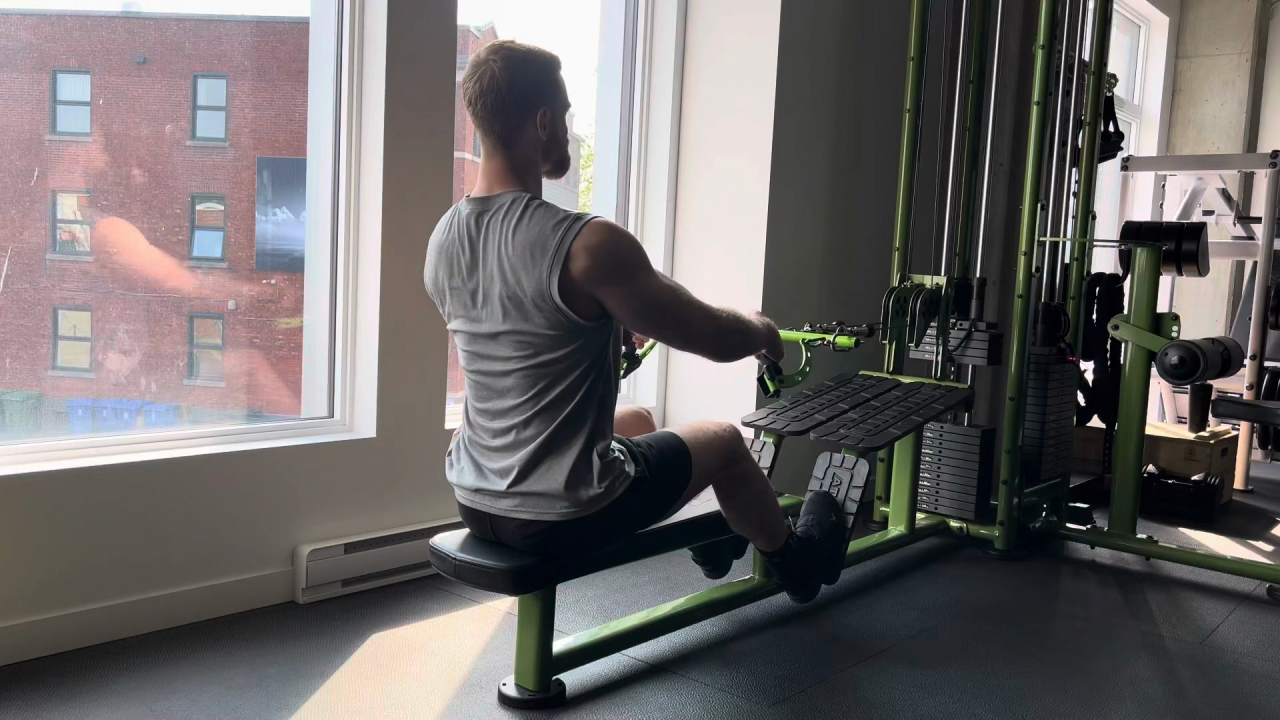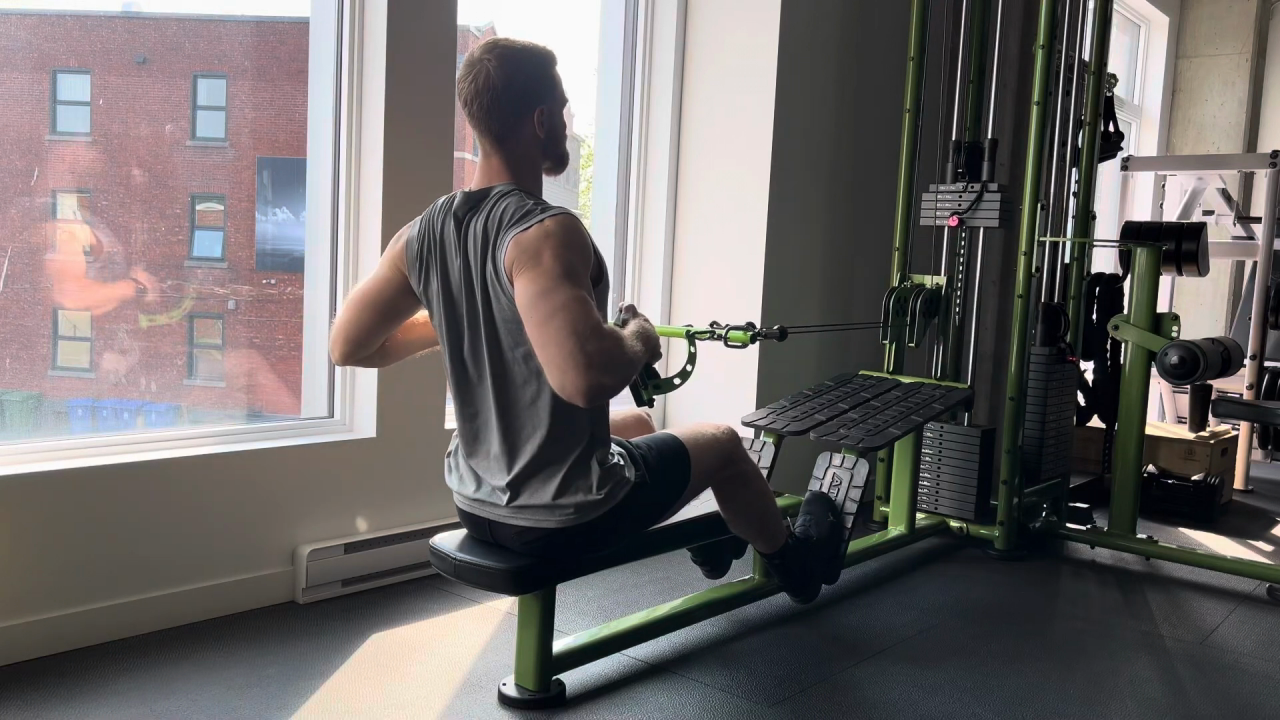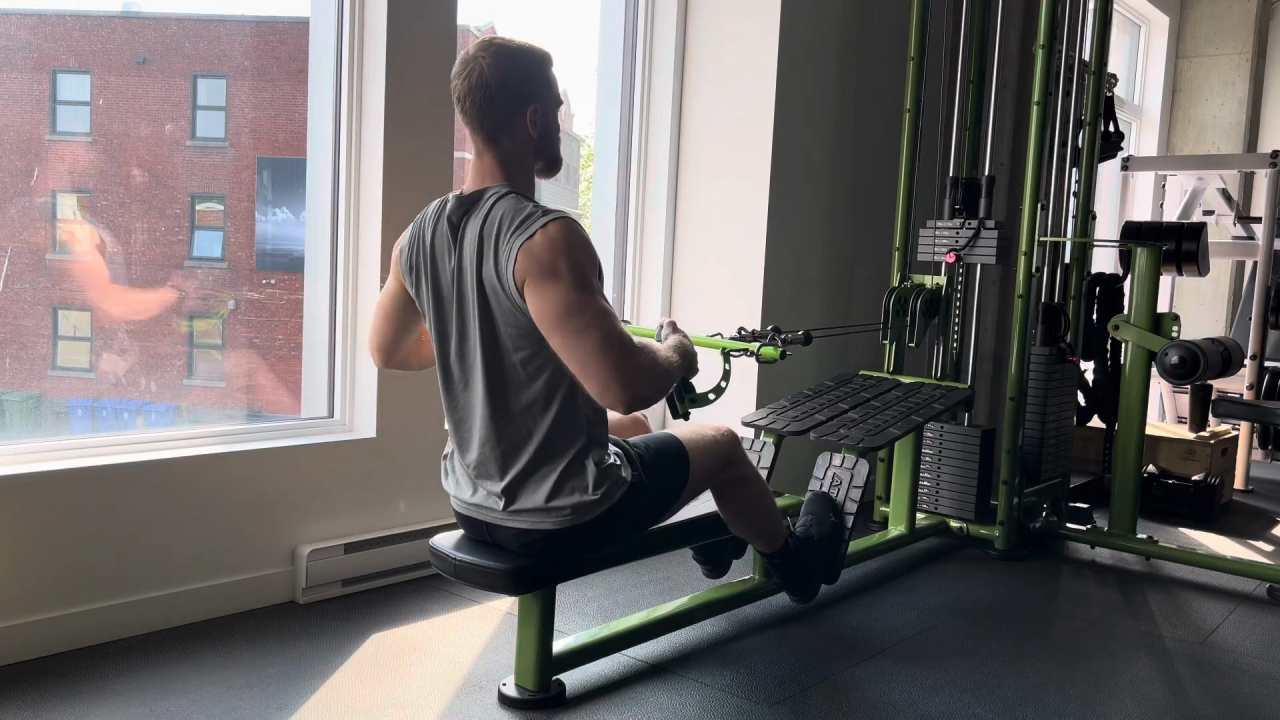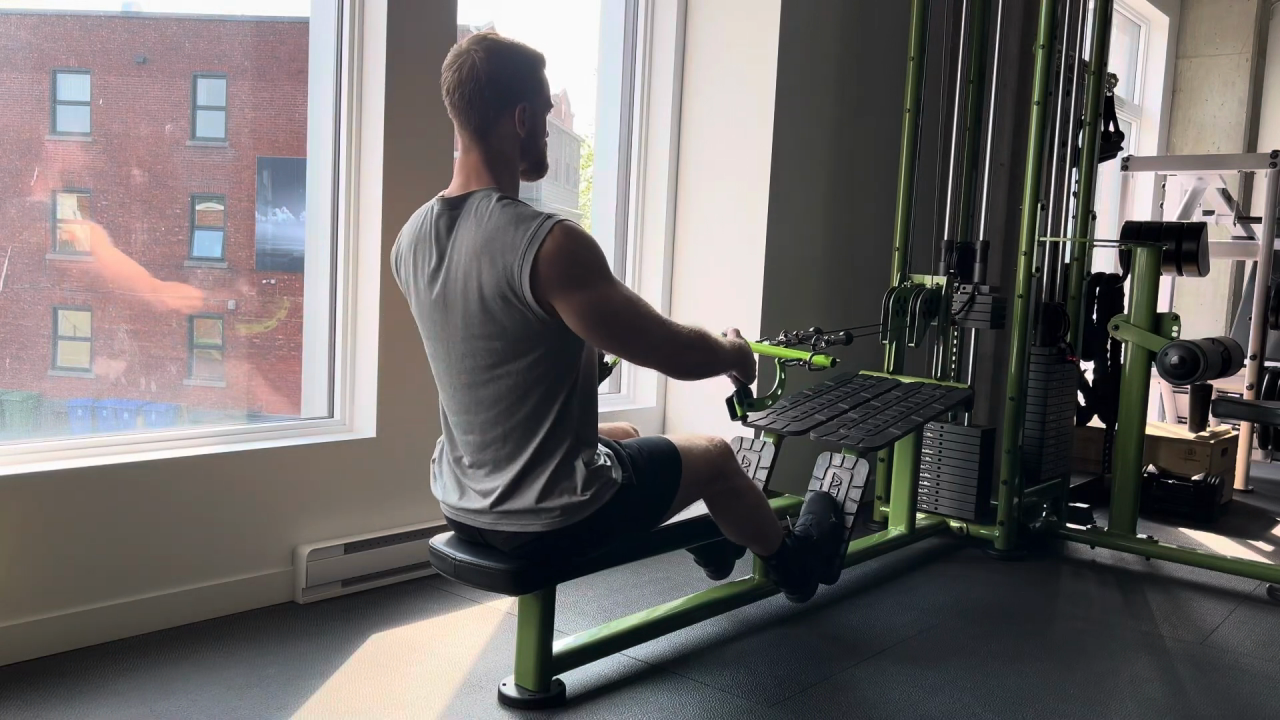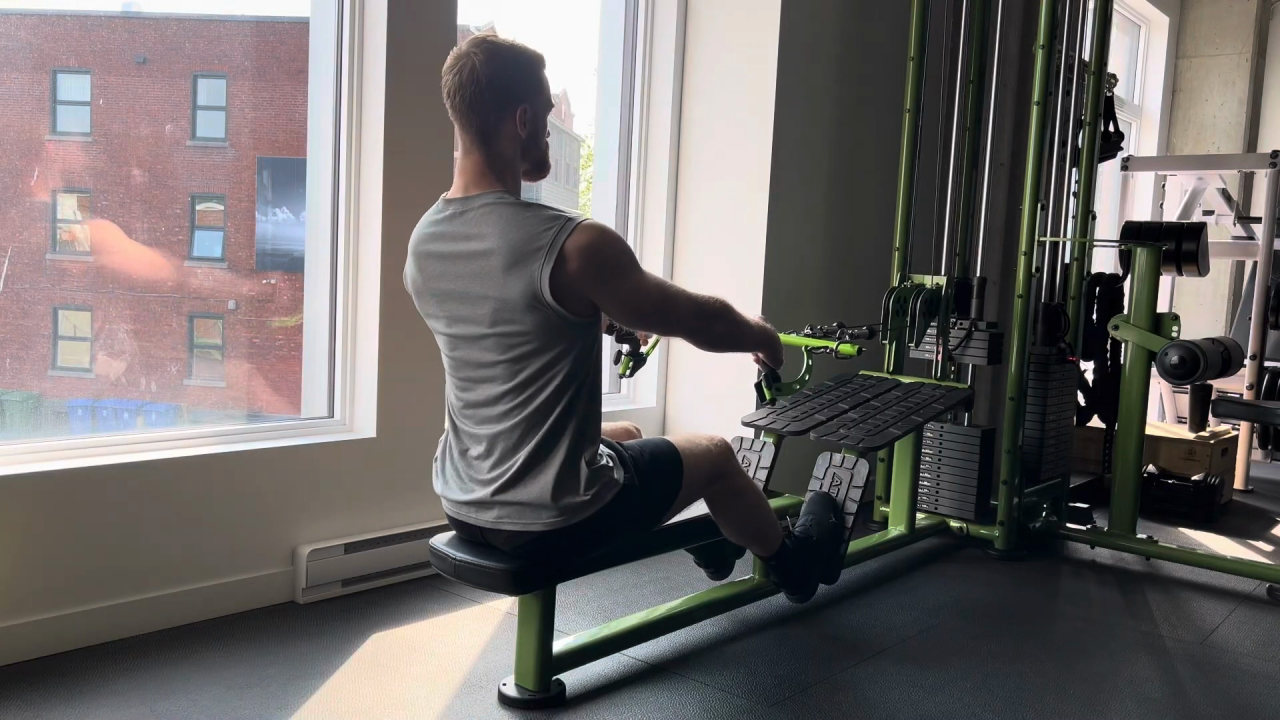
dt=1s
person 1, frame 1
left shoulder: (444, 240)
right shoulder: (587, 245)
right elbow: (715, 338)
right wrist: (763, 334)
left hip: (477, 502)
right hip: (566, 515)
left knee: (636, 422)
right knee: (723, 440)
right ankle: (797, 561)
person 1, frame 2
left shoulder: (422, 236)
right shoulder: (546, 235)
left elbow: (347, 346)
right elbow: (586, 378)
right wrist: (639, 337)
left hip: (477, 504)
right hip: (565, 518)
left knee: (636, 424)
right knee: (722, 442)
left ankle: (710, 540)
right ankle: (795, 561)
person 1, frame 3
left shoulder: (419, 237)
right shoulder: (546, 239)
left elbow: (387, 351)
right elbow: (627, 387)
right wrist: (677, 353)
left hip: (473, 505)
right hip: (564, 518)
left knee: (634, 428)
right knee: (721, 444)
left ankle: (709, 539)
right ankle: (796, 562)
person 1, frame 4
left shoulder: (412, 239)
right shoulder: (549, 245)
right elbow: (677, 355)
right wrist: (734, 353)
left hip: (461, 504)
right hip: (550, 520)
left knee: (623, 435)
right knee: (713, 455)
left ankle: (710, 541)
right ankle: (794, 562)
person 1, frame 5
left shoulder: (423, 244)
right shoulder: (570, 246)
right elbow: (702, 322)
right wrist: (760, 336)
left hip: (463, 505)
right hip: (552, 521)
left knee: (624, 434)
right knee: (714, 454)
right ankle: (794, 561)
